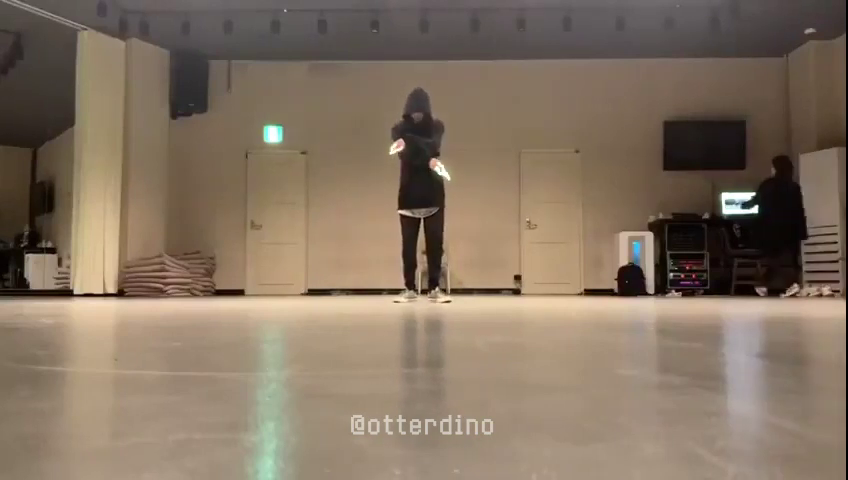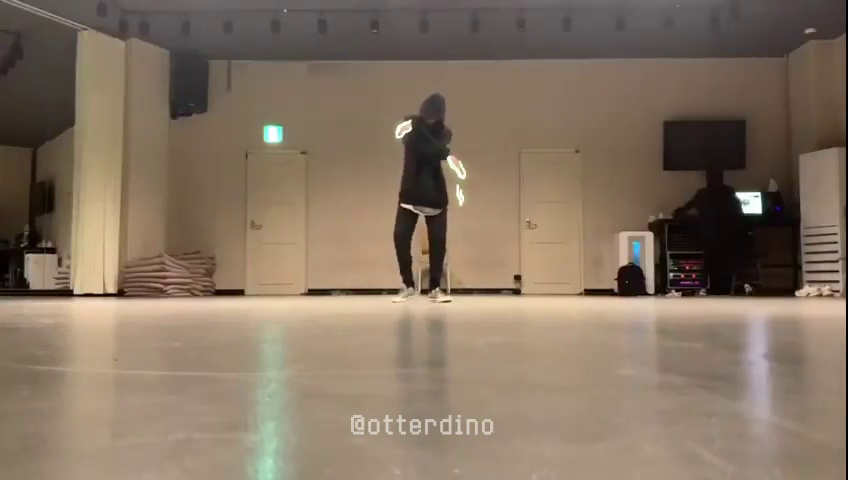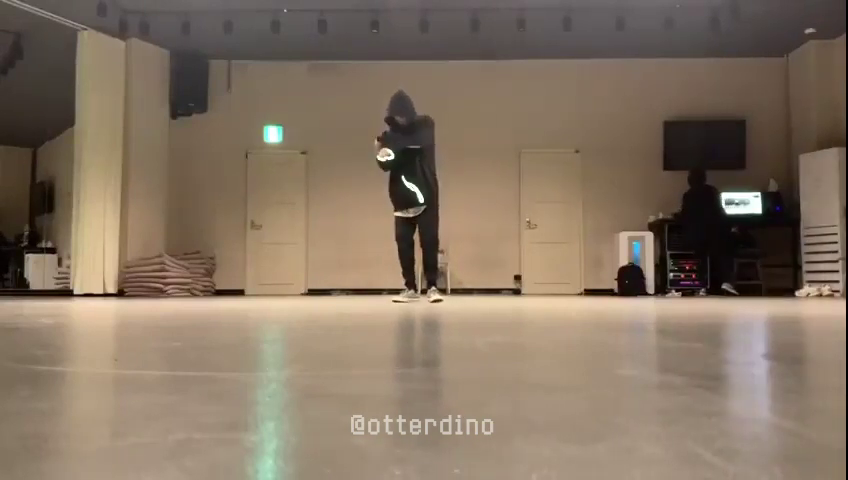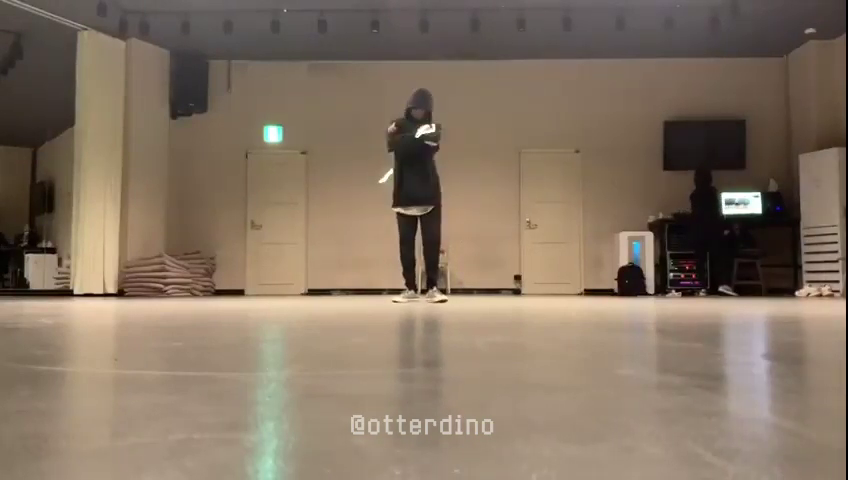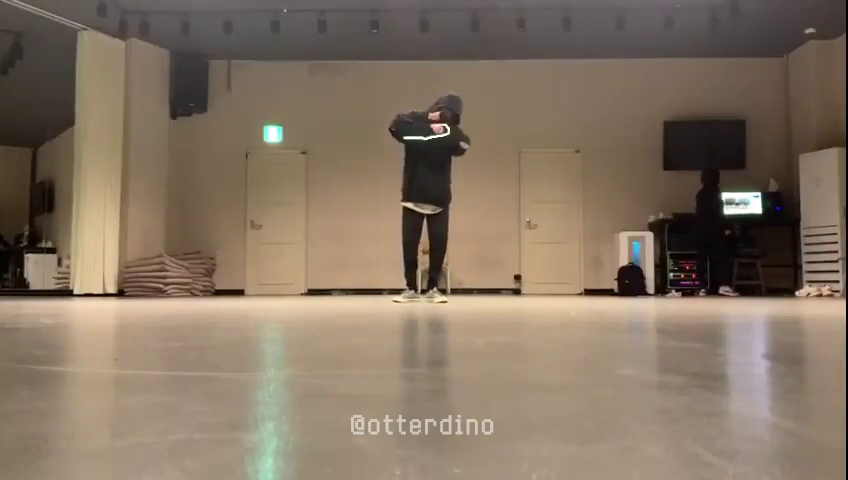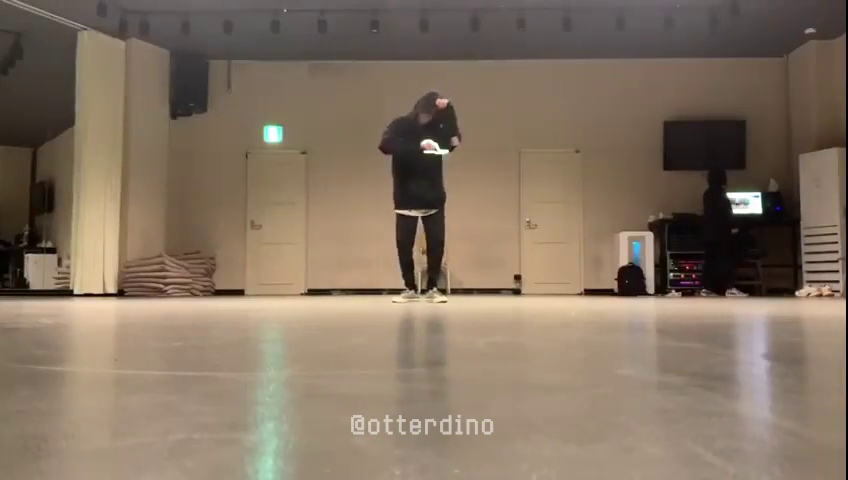
dt=0.7s
person 1, frame 1
left shoulder: (436, 126)
right shoulder: (400, 130)
left elbow: (432, 144)
right elbow: (403, 152)
left wrist: (410, 143)
right wrist: (428, 160)
left hip: (433, 194)
right hip: (409, 194)
left knee: (435, 242)
right knee: (408, 243)
left ankle: (434, 288)
right ankle: (409, 288)
person 1, frame 2
left shoulder: (444, 133)
right shoulder: (412, 126)
left elbow: (440, 149)
right elbow: (417, 142)
right wrist: (445, 152)
left hip: (436, 194)
right hip: (411, 193)
left knee: (438, 241)
right knee: (401, 236)
left ankle: (435, 288)
right ankle: (408, 284)
person 1, frame 3
left shoulder: (425, 124)
right shoulder: (392, 132)
left elbow: (418, 144)
right elbow: (385, 165)
left wrist: (387, 140)
right wrist: (382, 155)
left hip: (425, 192)
right hip: (402, 195)
left knee: (429, 240)
right knee: (403, 241)
left ankle: (432, 287)
right ankle: (410, 287)
person 1, frame 4
left shoulder: (432, 127)
right shoulder: (399, 125)
left elbow: (431, 145)
right elbow: (395, 145)
left wrist: (405, 138)
right wrist: (418, 135)
left hip: (429, 194)
right hip: (405, 194)
left knee: (432, 241)
right knee: (406, 241)
left ankle: (432, 287)
right ankle: (410, 288)
person 1, frame 5
left shoulder: (450, 130)
right shoulder: (416, 120)
left elbow: (462, 145)
right elbow: (395, 126)
left wrist: (445, 122)
right wrist: (428, 129)
left hip: (439, 195)
right hip: (414, 194)
left knee: (439, 242)
right knee: (409, 242)
left ankle: (433, 288)
right ankle: (411, 288)
person 1, frame 6
left shoulder: (437, 129)
right shoulder: (400, 125)
left elbow: (454, 141)
right elbow: (385, 145)
left wrist: (447, 110)
right wrist: (418, 147)
left hip: (433, 196)
right hip: (406, 196)
left knee: (436, 241)
right knee: (404, 243)
left ankle: (432, 288)
right ankle: (410, 288)
person 2, frame 1
left shoulder: (769, 184)
right shoulder: (793, 187)
left elbow: (756, 201)
right elbow: (799, 210)
left wrist: (745, 205)
right wrist: (801, 230)
left hip: (772, 226)
right hip: (789, 227)
left knee: (773, 256)
left ankle: (793, 284)
right ankle: (765, 286)
person 2, frame 2
left shoulder: (702, 194)
right shoulder: (729, 192)
left elbow: (688, 207)
right elbow: (739, 212)
left wrist: (678, 212)
right wrist: (743, 230)
left hip: (710, 233)
right hip: (730, 232)
left knee: (712, 260)
right knee: (734, 259)
left ankle: (712, 289)
person 2, frame 3
left shoulder: (688, 195)
right shoulder: (712, 191)
left elbow: (684, 216)
right elbow: (719, 209)
right wrist: (727, 226)
left hip: (696, 232)
right hip: (714, 228)
left knee: (702, 258)
right knee: (722, 255)
right ankle: (725, 282)
person 2, frame 4
left shoulder: (694, 195)
right shoulder: (712, 192)
right elbow: (716, 213)
right wrist: (723, 228)
left hip: (699, 232)
right hip: (712, 231)
left knee: (702, 259)
right knee: (722, 257)
right ankle: (723, 284)
person 2, frame 5
left shoulder: (700, 194)
right shoulder: (714, 192)
right elbow: (717, 212)
right wrist: (725, 228)
left hip: (702, 231)
right hip: (714, 231)
left knee: (704, 259)
right knee: (722, 258)
right ankle: (724, 286)
person 2, frame 6
left shoulder: (707, 193)
right shoulder: (720, 193)
right elbow: (726, 211)
right wrist: (732, 227)
left hip: (709, 232)
right hip: (721, 232)
left knee: (710, 260)
right knee: (727, 259)
left ankle: (707, 288)
right ankle: (729, 289)
